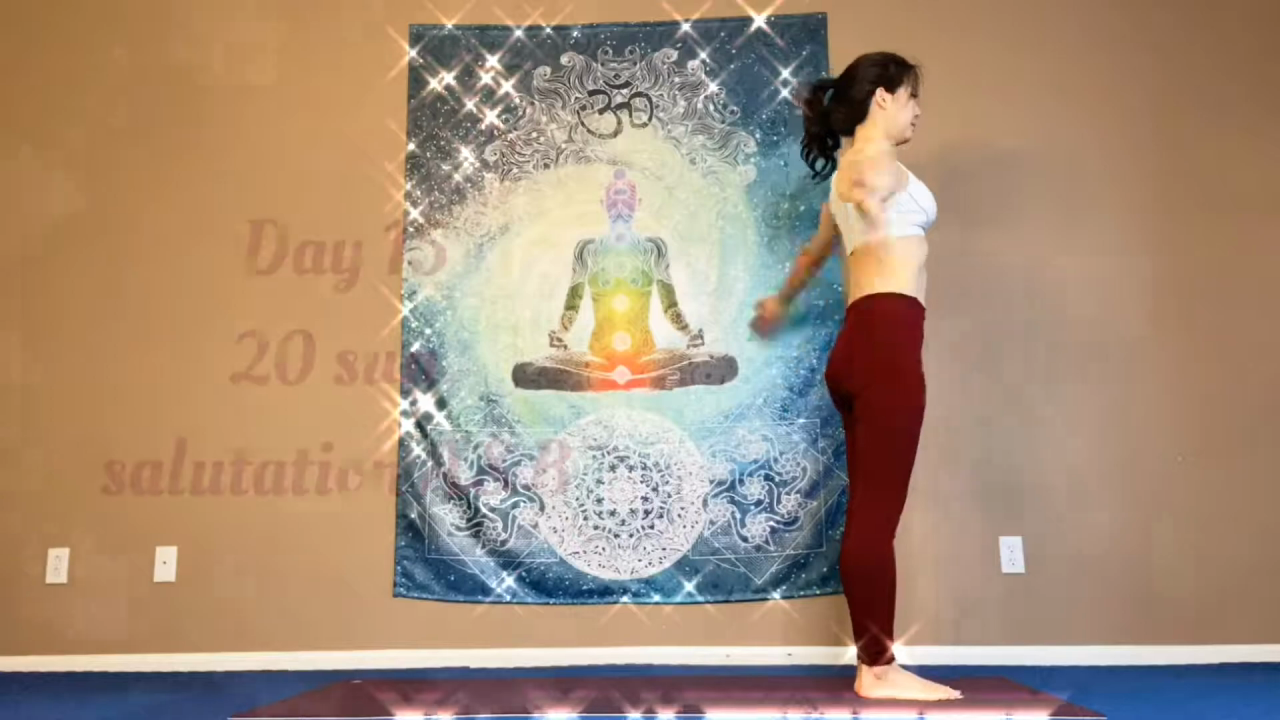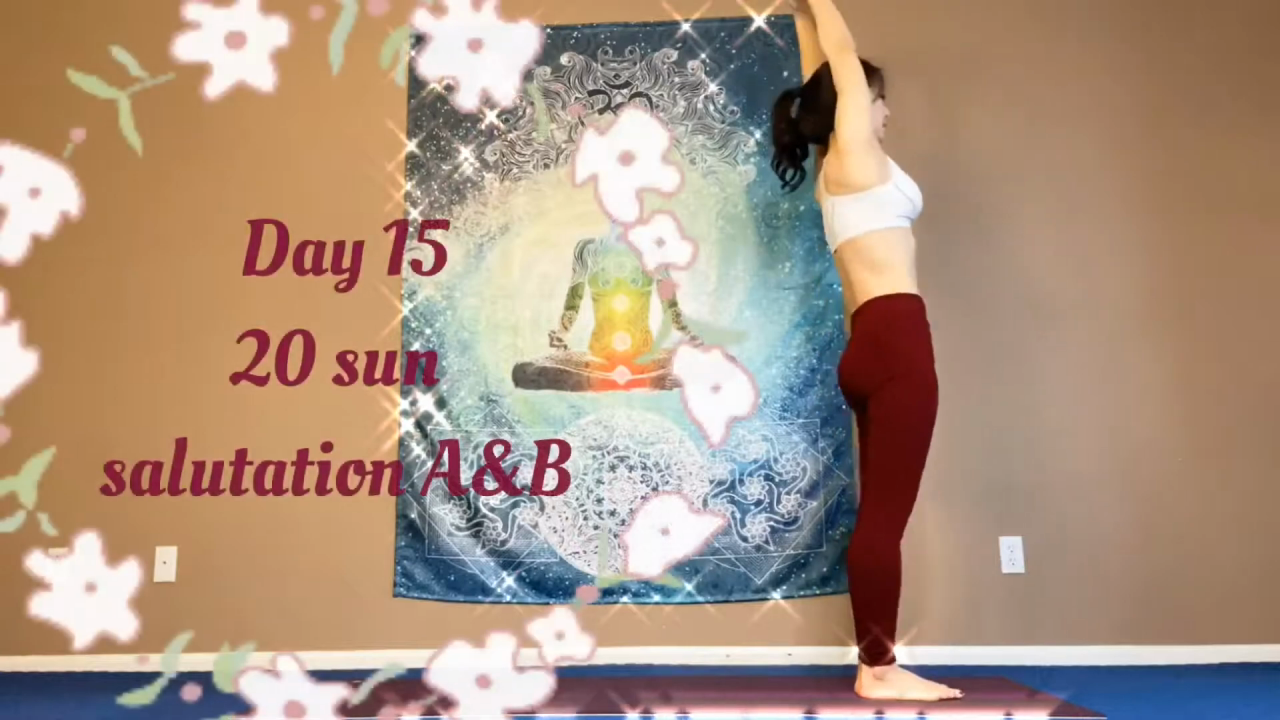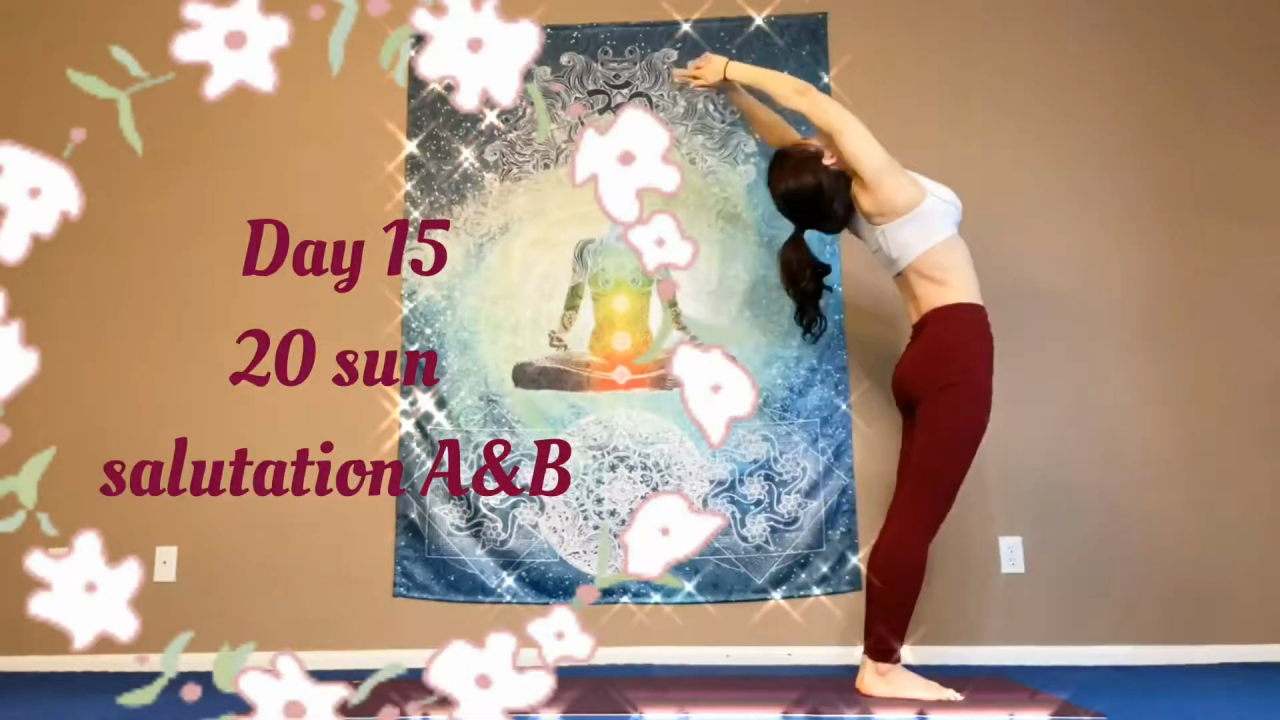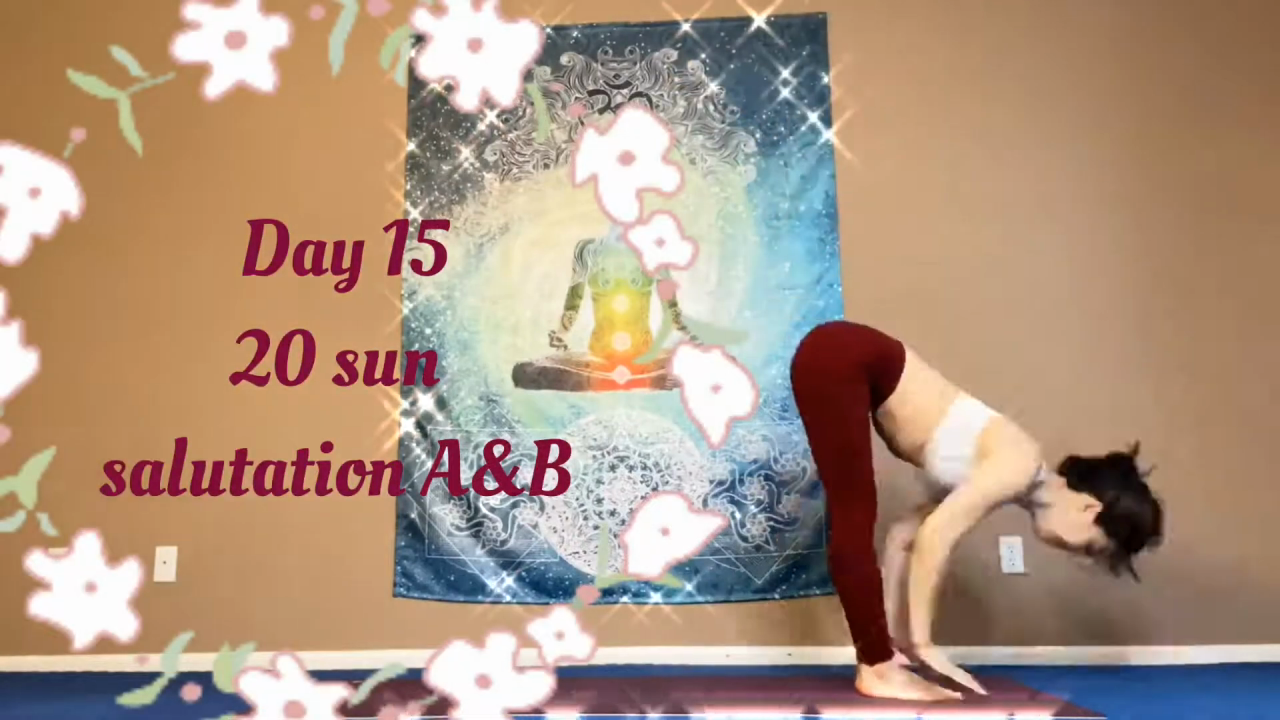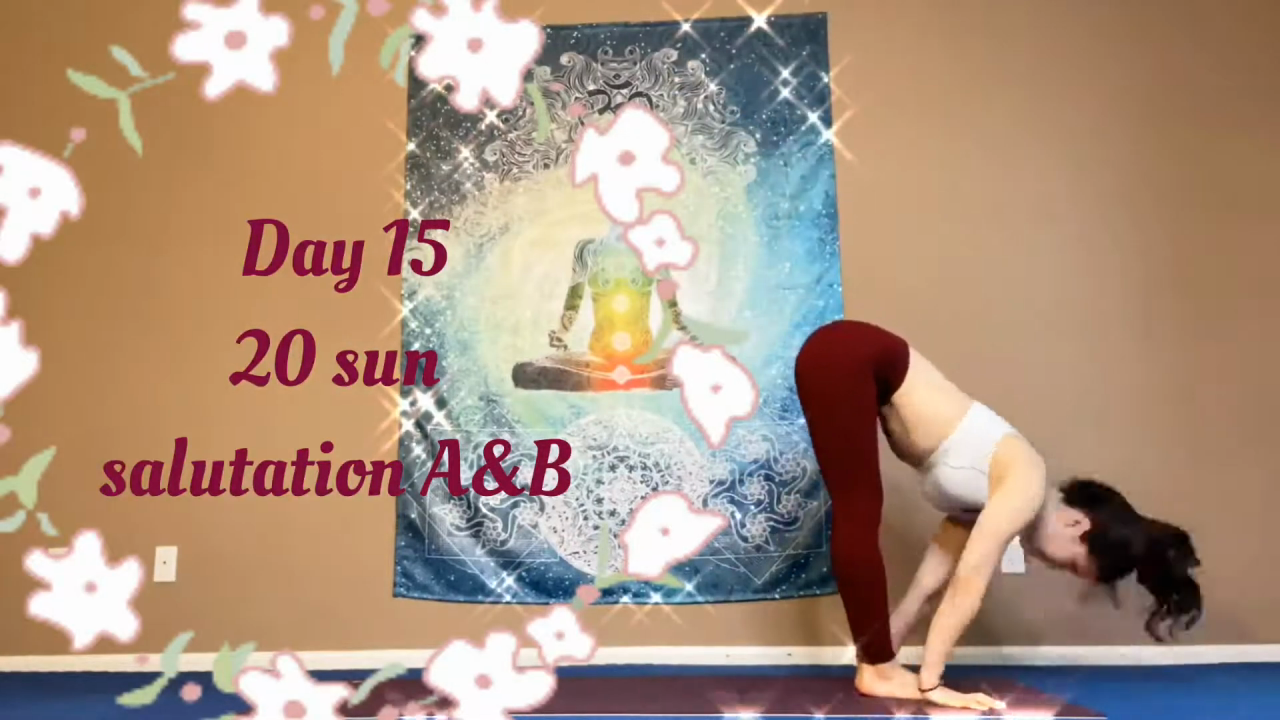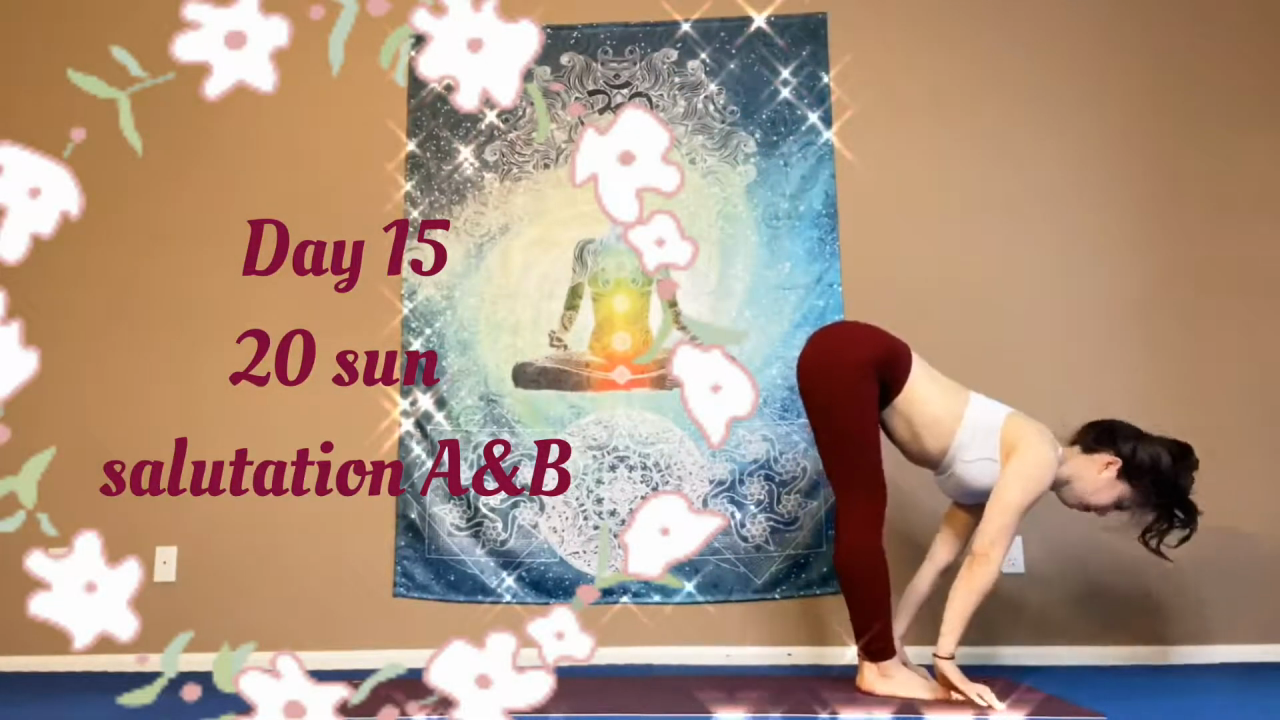
dt=0.3s
person 1, frame 1
left shoulder: (854, 167)
right shoulder: (875, 157)
left elbow: (819, 247)
left wrist: (782, 299)
left hip: (865, 349)
right hip: (885, 343)
left knee: (870, 515)
right knee: (877, 516)
left ankle: (876, 662)
right ankle: (877, 668)
person 1, frame 2
left shoulder: (830, 166)
right shoulder: (852, 155)
left elbow: (820, 68)
right elbow: (842, 57)
left hip: (874, 348)
right hip: (892, 343)
left knee: (881, 514)
right knee: (884, 515)
left ankle: (879, 661)
right ankle: (881, 668)
person 1, frame 3
left shoulder: (848, 197)
right shoulder: (882, 184)
left elbow: (789, 142)
right elbow: (821, 106)
left wrist: (733, 86)
right wrist: (735, 73)
left hip: (931, 360)
right hip: (956, 355)
left knee: (910, 518)
right knee: (918, 519)
left ankle: (881, 662)
right ankle: (881, 667)
person 1, frame 4
left shoulder: (1003, 470)
right shoulder: (1019, 466)
left elbow: (911, 533)
right elbow: (935, 537)
right wrist: (917, 639)
left hip: (847, 359)
right hip: (840, 359)
left knee: (854, 516)
right knee: (852, 514)
left ankle: (877, 663)
right ankle: (875, 668)
person 1, frame 5
left shoulder: (999, 491)
right shoulder: (1026, 489)
left elbow: (933, 572)
right elbow: (967, 585)
left wrist: (886, 645)
right wrist: (929, 681)
left hip: (854, 362)
right hip: (847, 355)
left knee: (857, 518)
right knee: (858, 519)
left ankle: (877, 663)
right ankle: (877, 668)
person 1, frame 6
left shoulder: (1006, 471)
right shoulder: (1038, 459)
left elbow: (943, 553)
right elbow: (984, 557)
left wrist: (893, 637)
right wrist: (945, 660)
left hip: (860, 363)
right hip: (845, 358)
left knee: (862, 517)
right knee: (861, 517)
left ankle: (881, 658)
right ankle: (878, 666)
person 2, frame 1
left shoulder: (654, 249)
right shoulder: (587, 251)
left elbow: (671, 305)
right elbow: (572, 304)
left wrist: (691, 336)
right wrist: (560, 335)
left hip: (647, 359)
right hip: (598, 359)
left knee: (725, 366)
right knee: (524, 372)
person 2, frame 2
right shoulder: (588, 250)
left elbow: (670, 304)
right elbow: (572, 304)
left wrist: (688, 336)
right wrist: (559, 336)
left hip: (645, 358)
right hip: (599, 357)
right knee: (523, 373)
person 2, frame 3
right shoulder: (588, 250)
left elbow: (670, 303)
right elbow: (572, 304)
left wrist: (687, 337)
right wrist: (559, 336)
left hip: (645, 358)
right hip: (599, 357)
right knee: (524, 373)
person 2, frame 4
right shoulder: (588, 250)
left elbow: (669, 302)
right elbow: (572, 303)
left wrist: (686, 336)
right wrist: (560, 335)
left hip: (645, 358)
right hip: (599, 357)
right knee: (524, 372)
person 2, frame 5
right shoulder: (587, 250)
left elbow: (669, 303)
right elbow: (572, 304)
left wrist: (686, 336)
right wrist: (560, 335)
left hip: (645, 358)
right hip: (598, 358)
right knee: (524, 372)
person 2, frame 6
right shoulder: (588, 250)
left elbow: (670, 303)
right elbow: (572, 304)
right wrist: (560, 336)
left hip: (645, 358)
right hip: (598, 359)
right knee: (524, 372)
